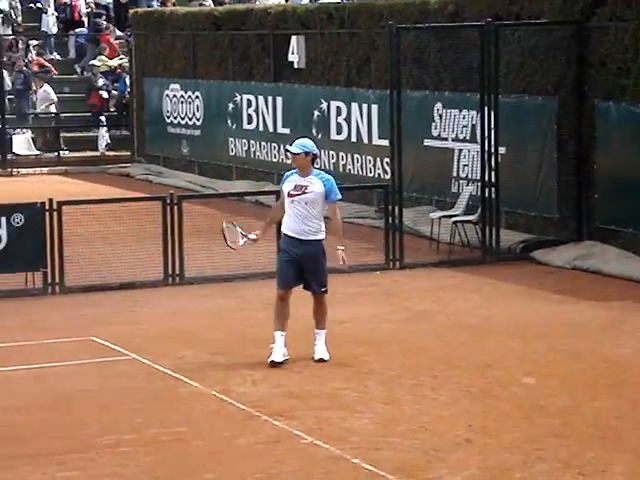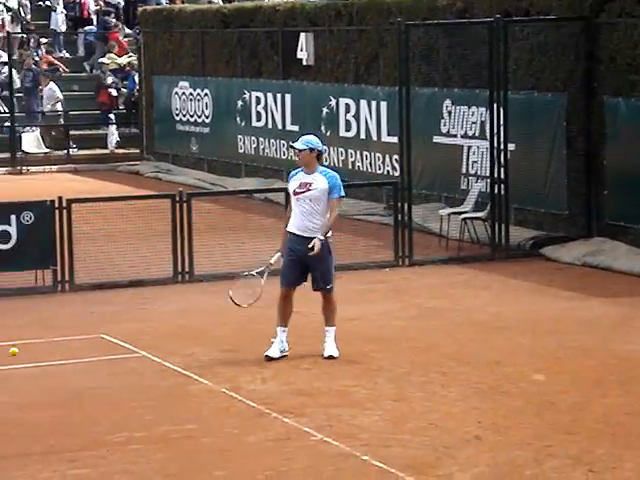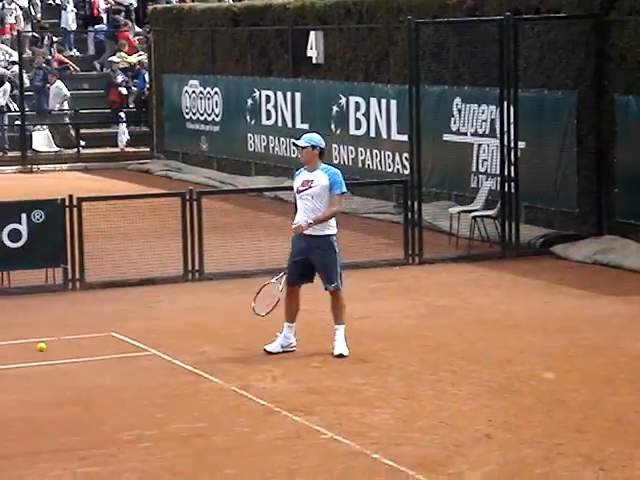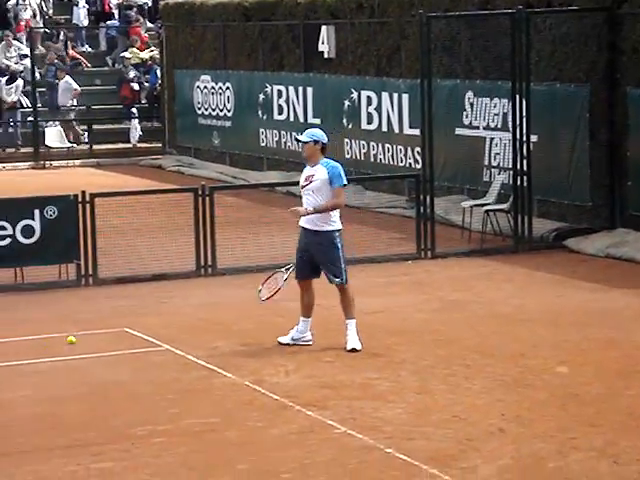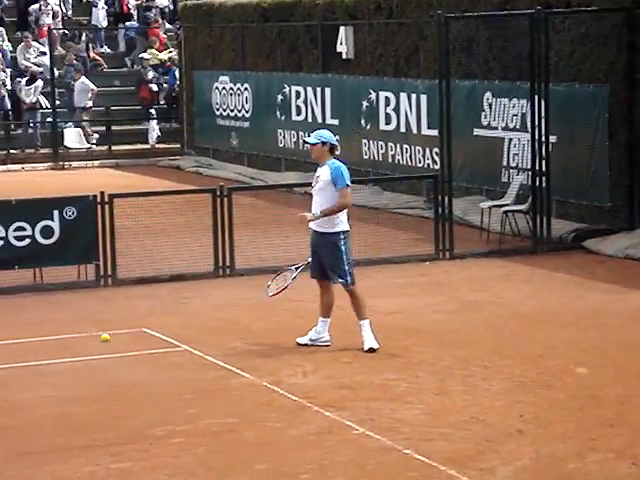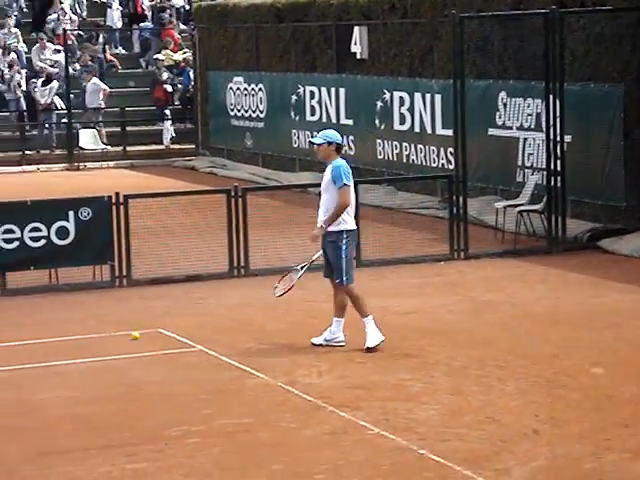
dt=0.1s
person 1, frame 1
left shoulder: (325, 181)
right shoulder: (288, 178)
left elbow: (335, 215)
left wrist: (340, 246)
right wrist: (263, 230)
left hip: (313, 244)
right hip: (288, 243)
left knee: (319, 295)
right knee: (282, 294)
left ankle: (320, 343)
right ankle: (279, 347)
person 1, frame 2
left shoulder: (331, 178)
right shoulder: (294, 176)
left elbow: (333, 213)
left wrist: (320, 238)
right wrist: (286, 239)
left hip: (317, 242)
right hip: (294, 240)
left knee: (327, 291)
right knee: (285, 291)
left ankle: (330, 340)
right ankle: (280, 342)
person 1, frame 3
left shoulder: (332, 175)
right shoulder: (299, 175)
left elbow: (335, 209)
left wrist: (310, 223)
left hip: (324, 239)
right hip: (300, 239)
left knee: (334, 290)
right knee: (291, 288)
left ankle: (340, 338)
right ankle: (287, 338)
person 1, frame 4
left shoulder: (333, 168)
right shoulder: (306, 170)
left elbow: (338, 202)
left wrist: (308, 211)
left hip: (327, 234)
right hip: (307, 233)
left knee: (341, 284)
right knee: (304, 282)
left ankle: (352, 333)
right ankle: (302, 331)
person 1, frame 5
left shoulder: (337, 168)
right shoulder: (320, 171)
left elbow: (346, 202)
left wrist: (315, 216)
left hip: (335, 235)
right hip: (318, 234)
left knee: (348, 285)
right knee: (323, 283)
left ankle: (367, 332)
right ankle: (321, 332)
person 1, frame 6
left shoulder: (338, 167)
right shoulder: (334, 168)
left elbow: (344, 202)
left wrist: (322, 227)
left hip: (340, 232)
right hip: (334, 232)
left knee: (344, 284)
right knee: (339, 284)
left ankle: (372, 329)
right ankle: (335, 331)
